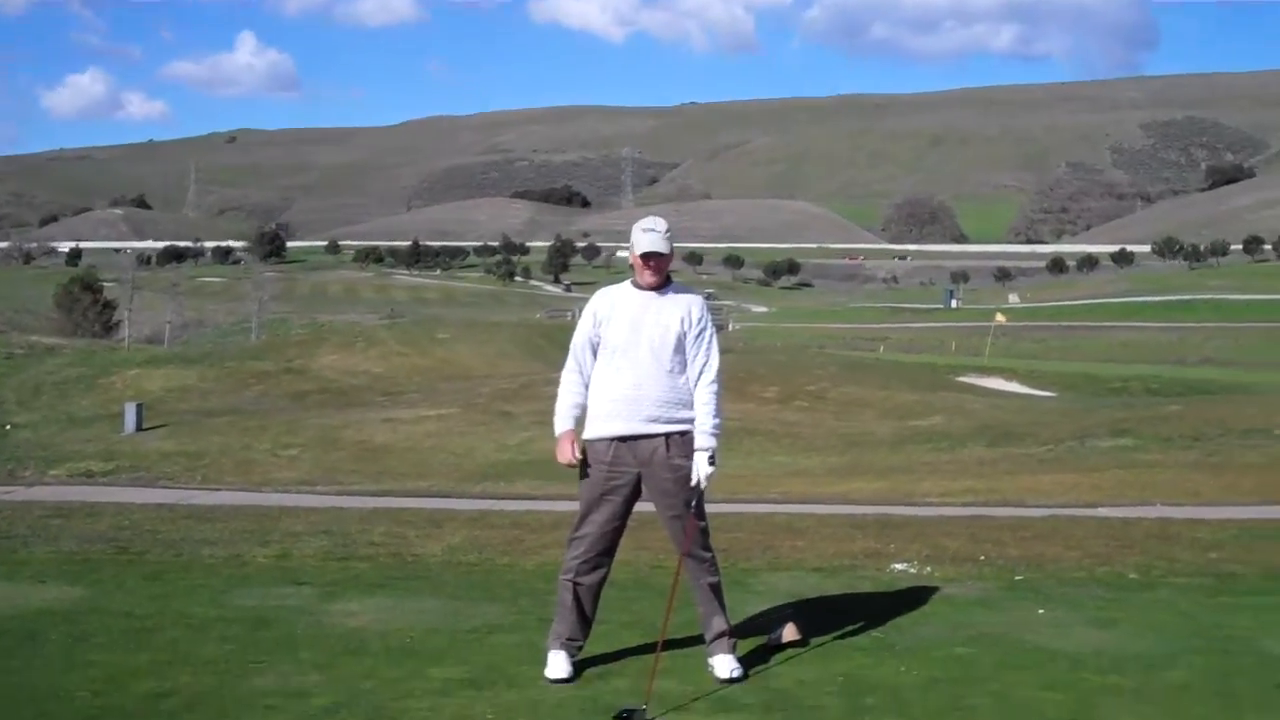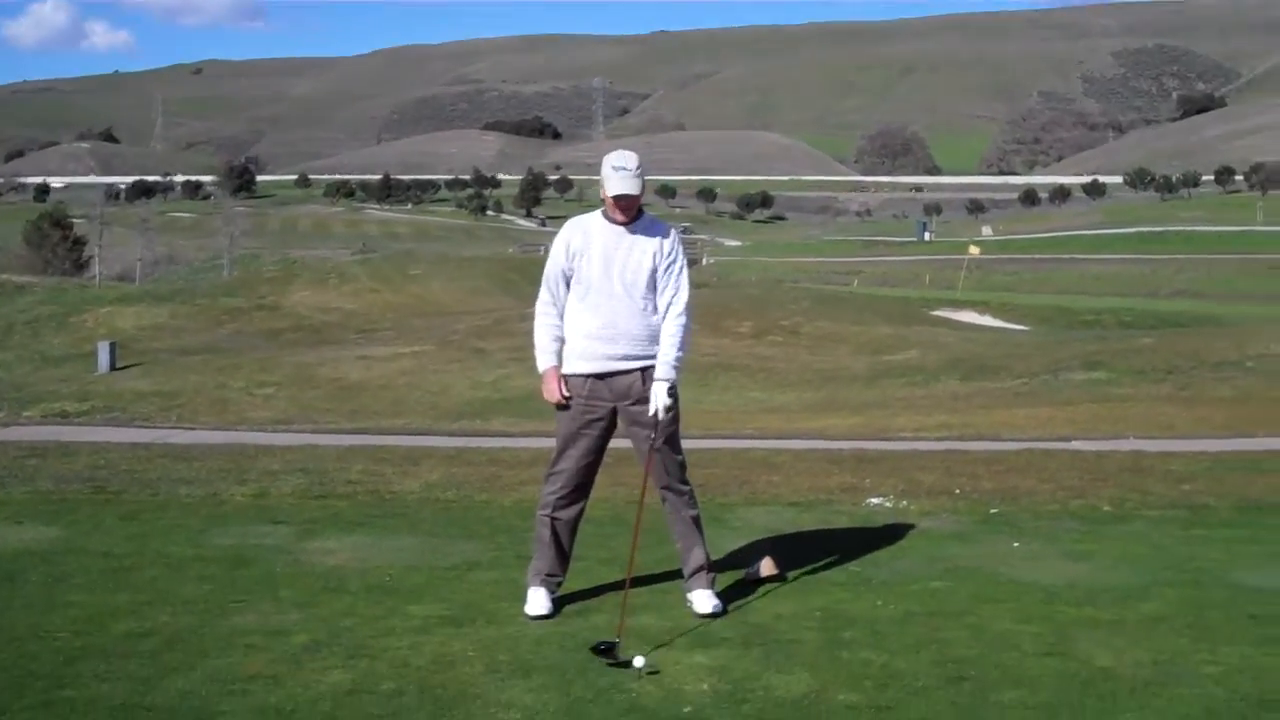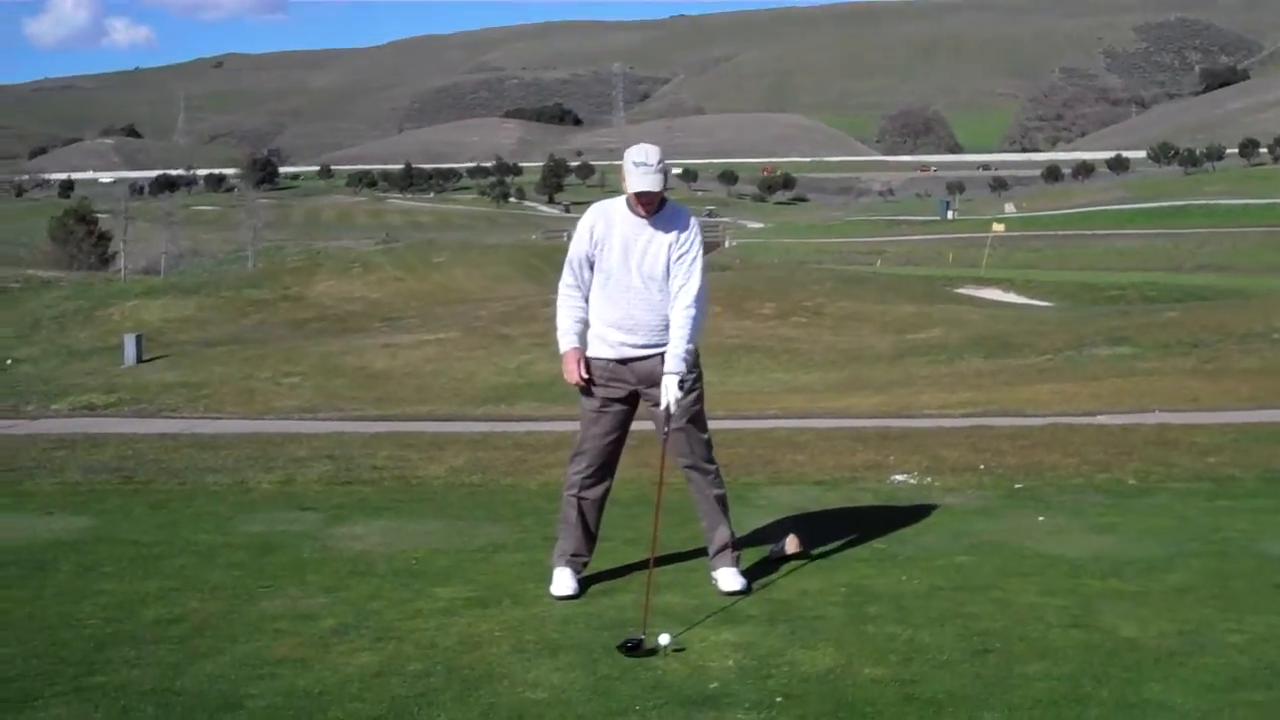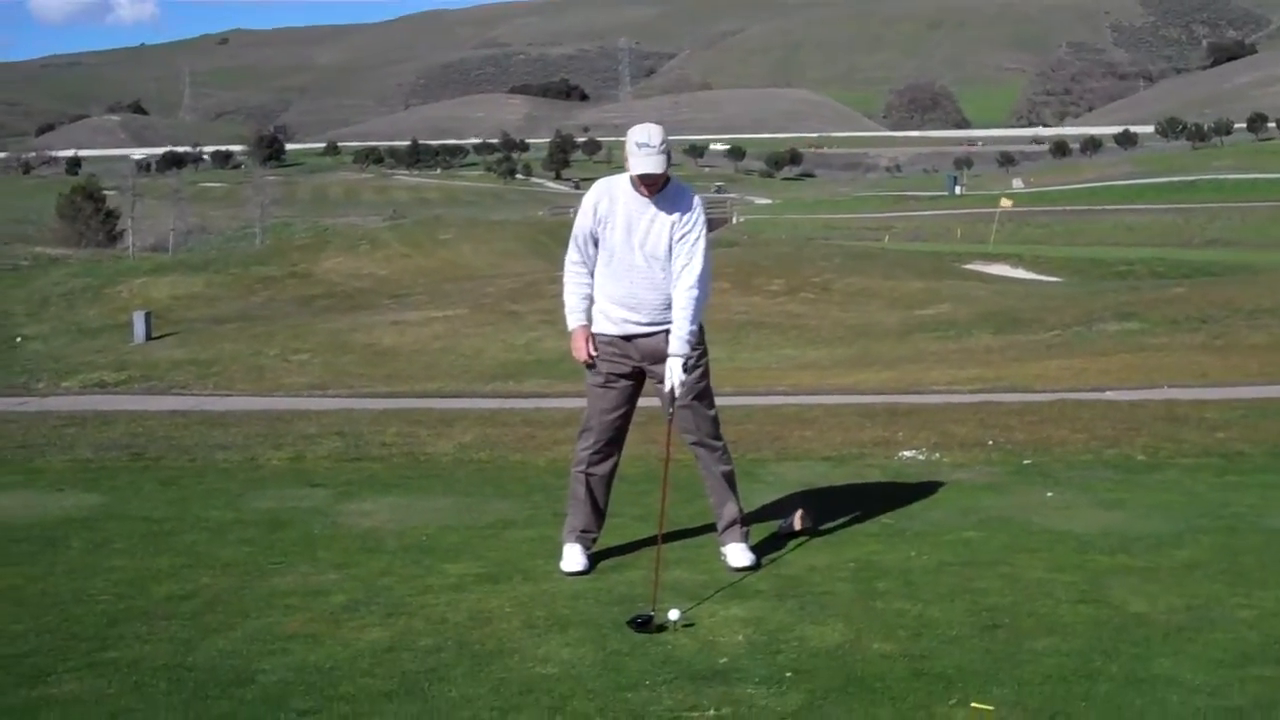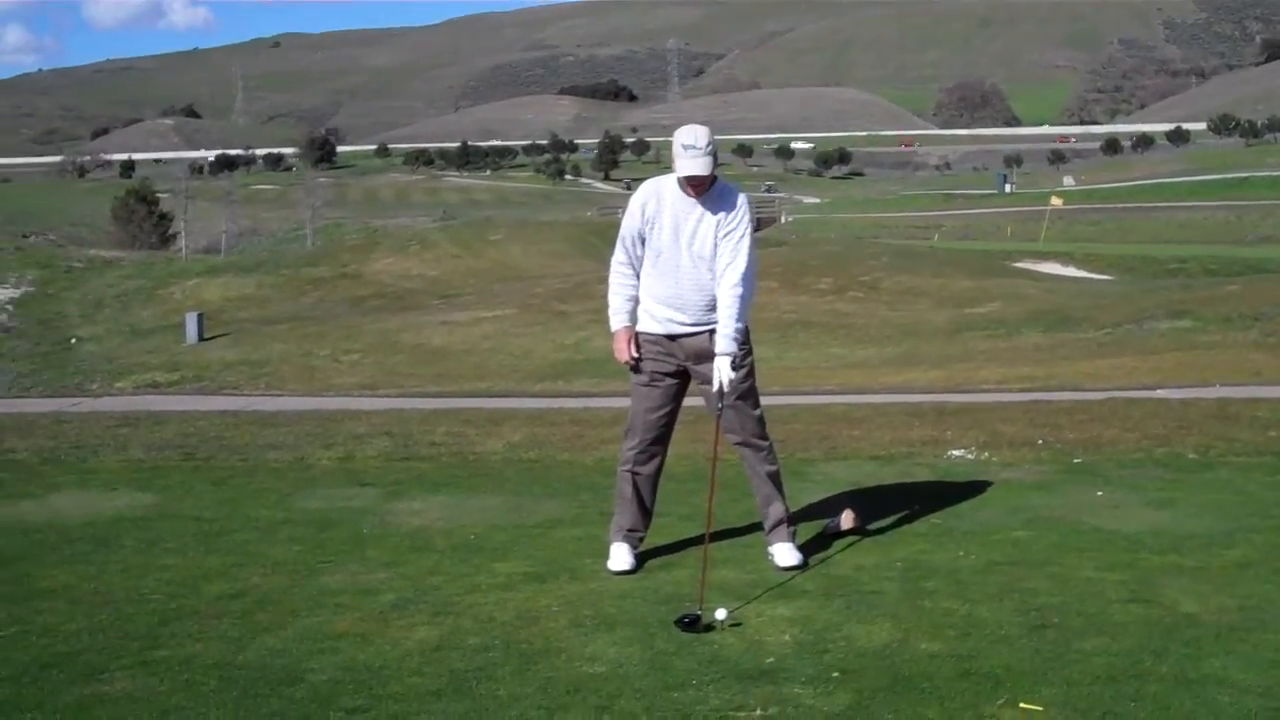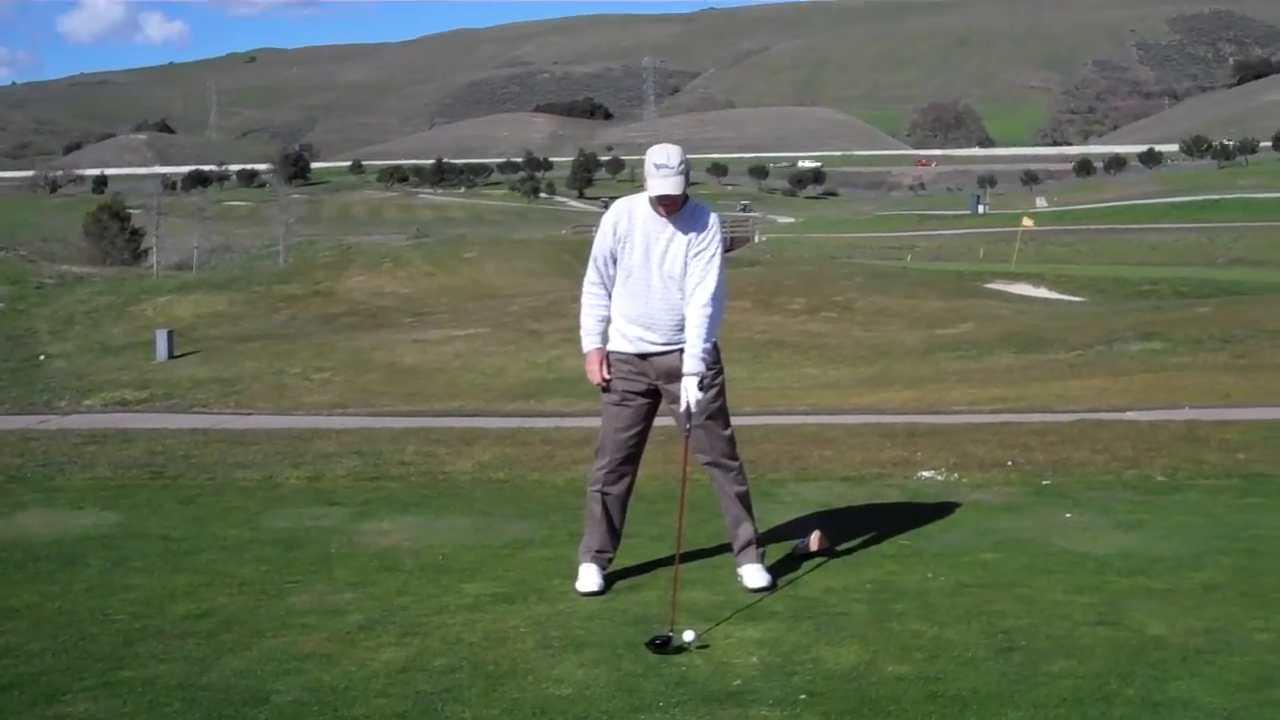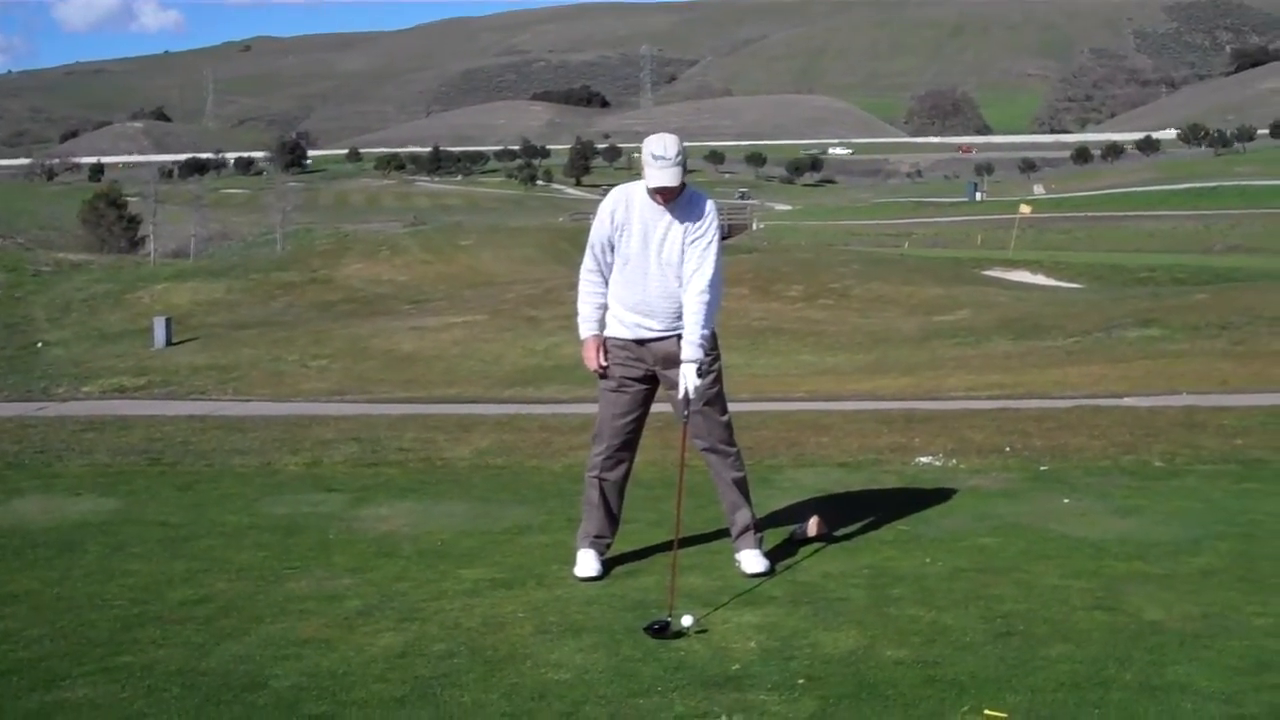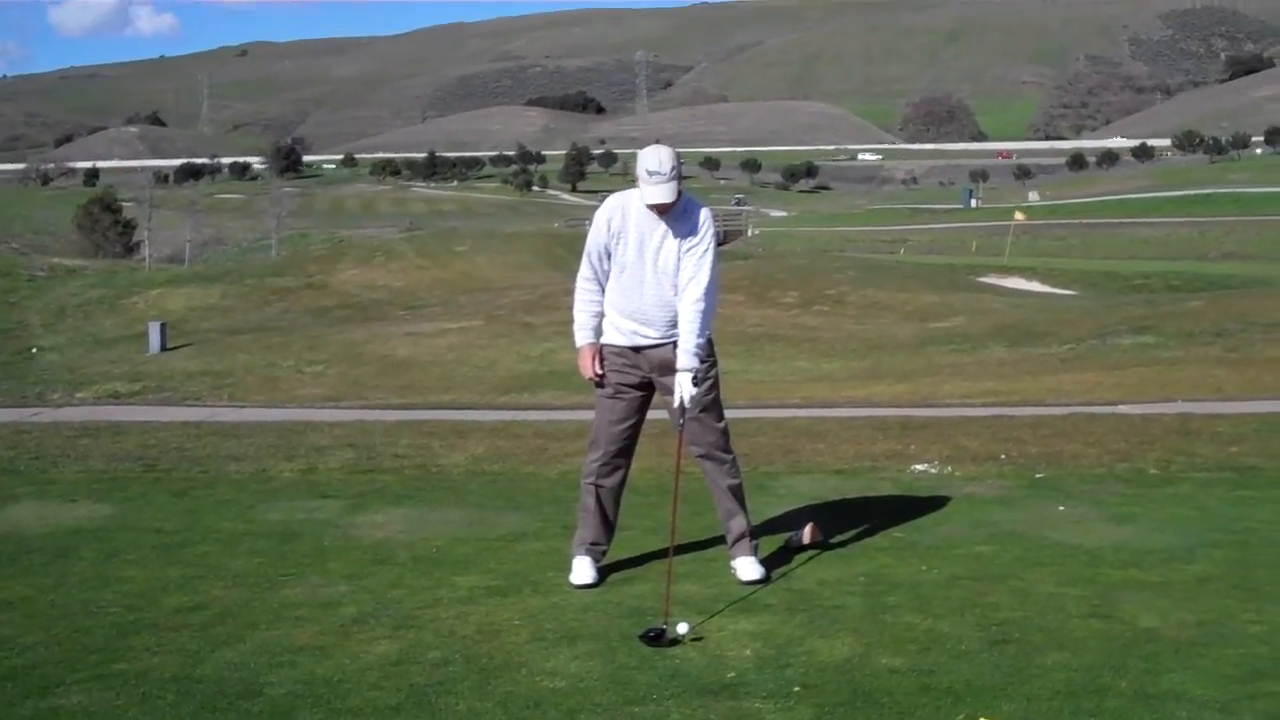
dt=0.3s
person 1, frame 1
left shoulder: (691, 305)
right shoulder: (604, 301)
left elbow: (706, 380)
right elbow: (577, 371)
left wrist: (705, 445)
right wrist: (564, 428)
left hip: (673, 444)
right hip: (608, 444)
left knee: (696, 548)
right knee: (588, 549)
left ankle: (720, 647)
right ankle: (563, 646)
person 1, frame 2
left shoulder: (663, 237)
right shoulder: (574, 233)
left elbow: (675, 311)
right elbow: (549, 304)
left wrist: (664, 376)
right wrist: (548, 364)
left hip: (646, 377)
right hip: (584, 378)
left knee: (672, 480)
right knee: (565, 482)
left ankle: (699, 580)
right ankle: (542, 582)
person 1, frame 3
left shoulder: (683, 225)
right shoulder: (598, 218)
left elbow: (687, 301)
right elbow: (573, 286)
left wrist: (674, 370)
right wrist: (570, 344)
left hip: (668, 360)
right hip: (607, 361)
left knee: (698, 460)
right knee: (588, 464)
left ankle: (724, 559)
right ankle: (568, 562)
person 1, frame 4
left shoulder: (687, 205)
right shoulder: (602, 196)
left elbow: (690, 281)
right elbow: (579, 263)
left wrist: (678, 351)
right wrist: (578, 322)
left hip: (673, 337)
right hip: (612, 338)
left knee: (706, 436)
right knee: (597, 440)
left ankle: (733, 534)
right ankle: (577, 538)
person 1, frame 5
left shoulder: (733, 204)
right shoulder: (648, 196)
left elbow: (734, 280)
right elbow: (624, 264)
left wrist: (725, 350)
right wrist: (621, 323)
left hip: (717, 337)
right hip: (657, 337)
left knee: (750, 435)
right knee: (642, 440)
left ankle: (780, 534)
right ankle: (624, 538)
person 1, frame 6
left shoulder: (705, 223)
right shoulder: (621, 215)
left elbow: (703, 299)
right elbow: (598, 283)
left wrist: (692, 369)
right wrist: (593, 344)
left hip: (689, 357)
right hip: (628, 357)
left knee: (720, 456)
right knee: (612, 460)
left ankle: (748, 555)
right ankle: (593, 559)
person 1, frame 7
left shoulder: (702, 210)
right shoulder: (618, 202)
left elbow: (701, 286)
right elbow: (594, 270)
left wrist: (690, 357)
right wrist: (590, 331)
left hip: (685, 342)
right hip: (625, 343)
left knee: (717, 441)
right knee: (609, 445)
left ankle: (746, 541)
right ankle: (591, 544)
person 1, frame 8
left shoulder: (698, 218)
right shoulder: (614, 211)
left elbow: (696, 293)
right elbow: (591, 278)
left wrist: (687, 364)
right wrist: (586, 338)
left hip: (682, 348)
right hip: (622, 349)
left knee: (714, 447)
right knee: (606, 452)
left ankle: (742, 547)
right ankle: (587, 551)
